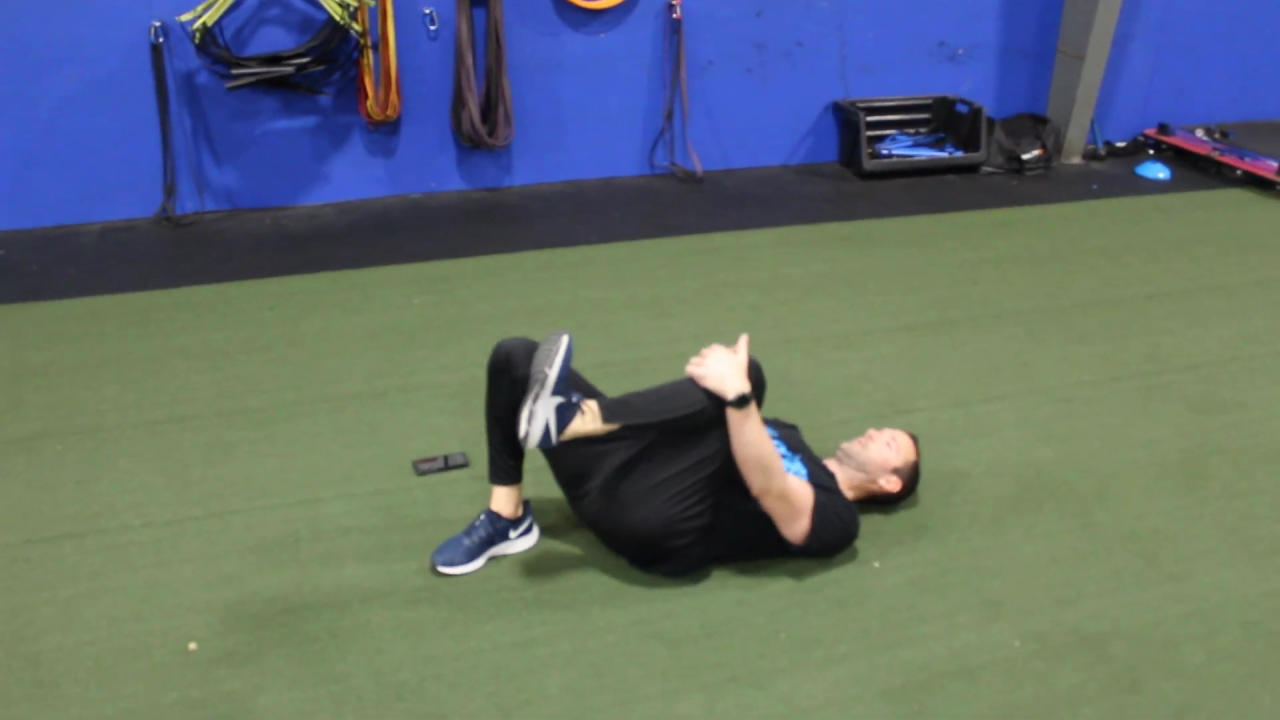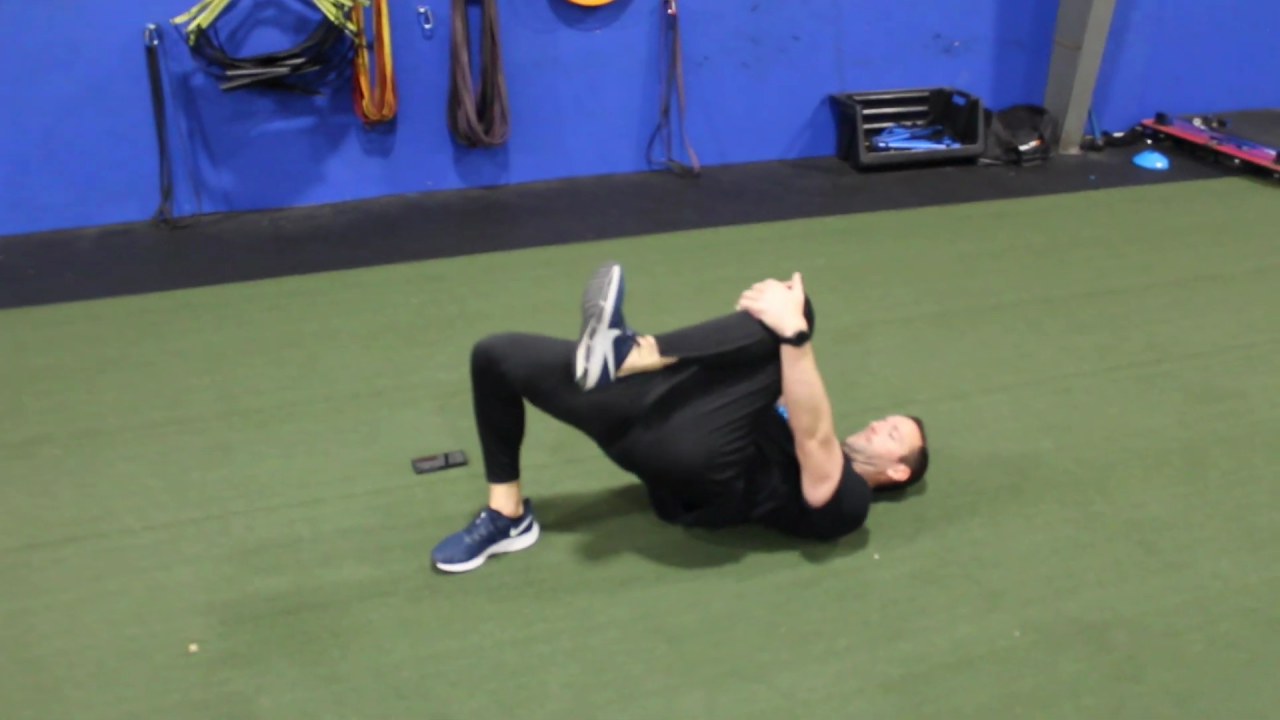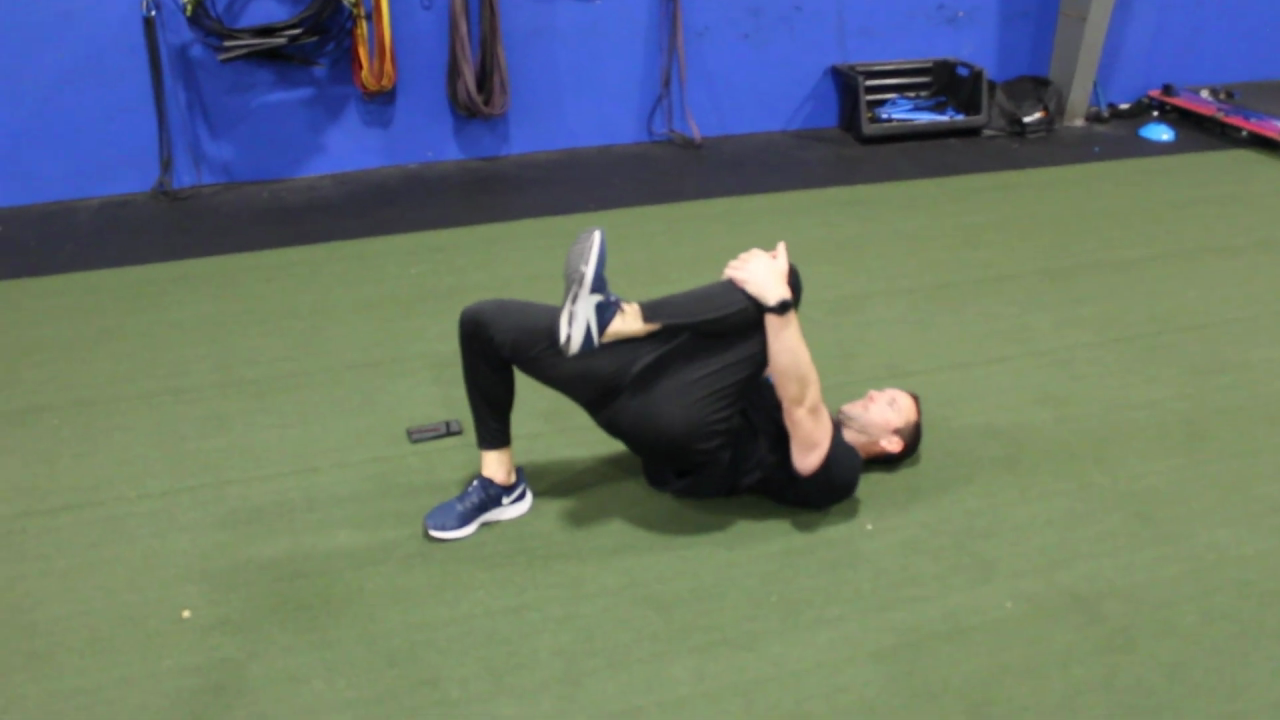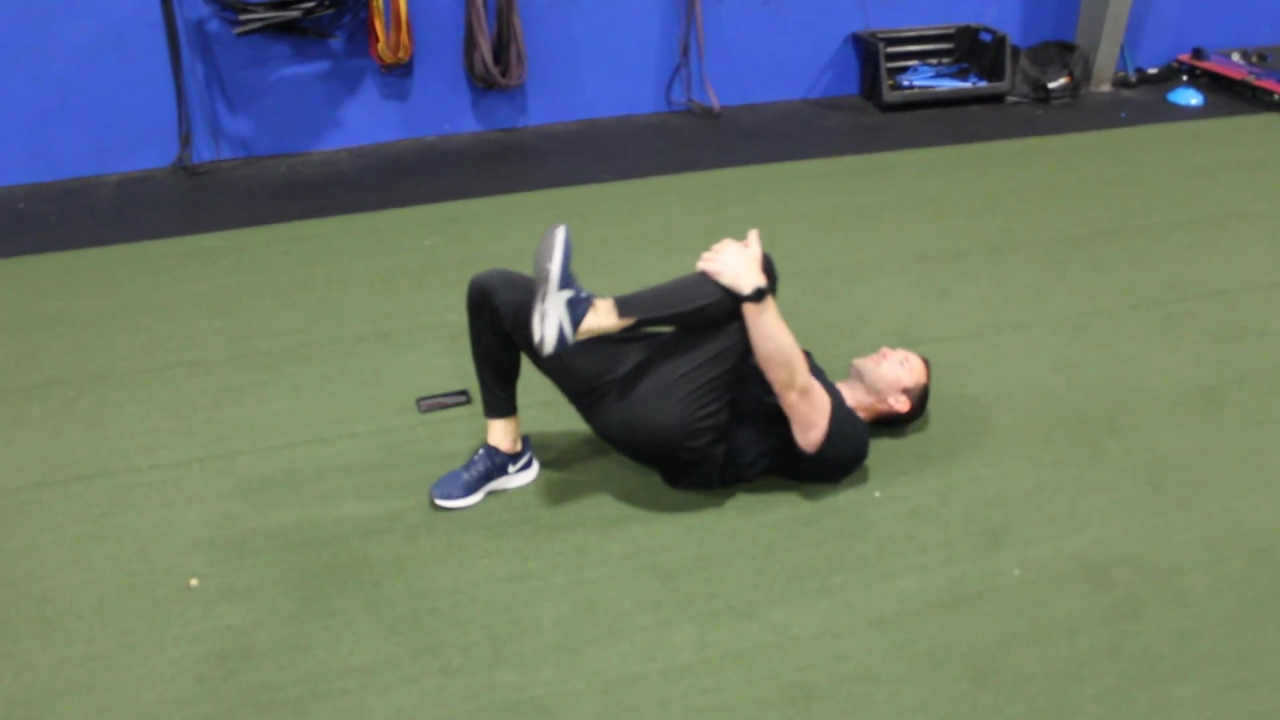
dt=0.5s
person 1, frame 1
left shoulder: (834, 518)
right shoulder: (790, 444)
left elbow: (767, 490)
left wrist: (737, 392)
right wrist: (717, 377)
left hip: (657, 521)
right hip: (621, 474)
left knee: (742, 381)
right knee: (516, 355)
left ankle: (569, 420)
right ankle: (506, 519)
person 1, frame 2
left shoulder: (847, 499)
right shoulder: (815, 454)
left elbow: (813, 436)
left wrist: (793, 333)
right wrist: (758, 321)
left hip: (696, 451)
right hip: (656, 414)
left knee: (789, 322)
right knee: (496, 356)
left ankle: (626, 354)
right ankle: (507, 517)
person 1, frame 3
left shoulder: (836, 468)
right shoulder: (802, 421)
left elbow: (803, 403)
left wrist: (777, 301)
right wrist: (740, 290)
left hip: (683, 417)
right hip: (643, 384)
left knee: (779, 289)
right knee: (483, 321)
left ankle: (610, 321)
right ankle: (499, 486)
person 1, frame 4
left shoulder: (845, 438)
right shoulder: (807, 384)
left elbow: (792, 387)
left wrist: (751, 289)
right wrist: (729, 277)
left hip: (672, 418)
right hip: (632, 384)
left knee: (755, 280)
right knee: (494, 290)
left ankle: (584, 319)
right ankle: (505, 454)
